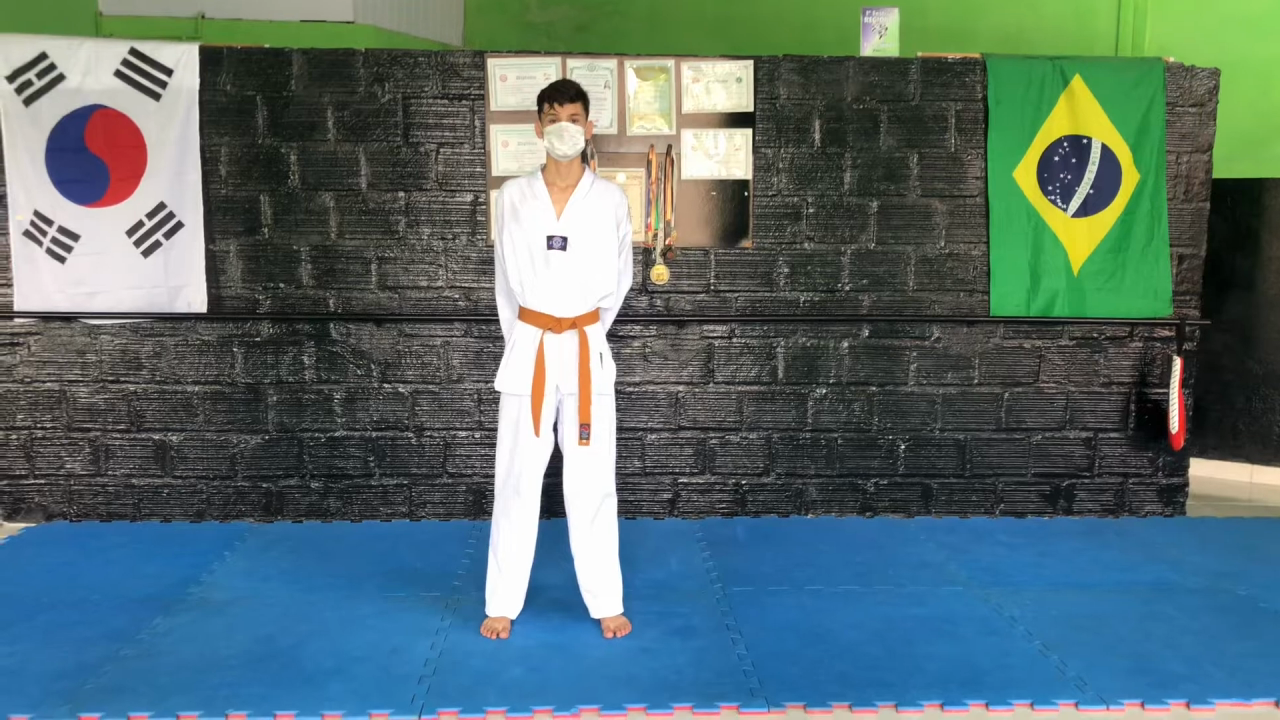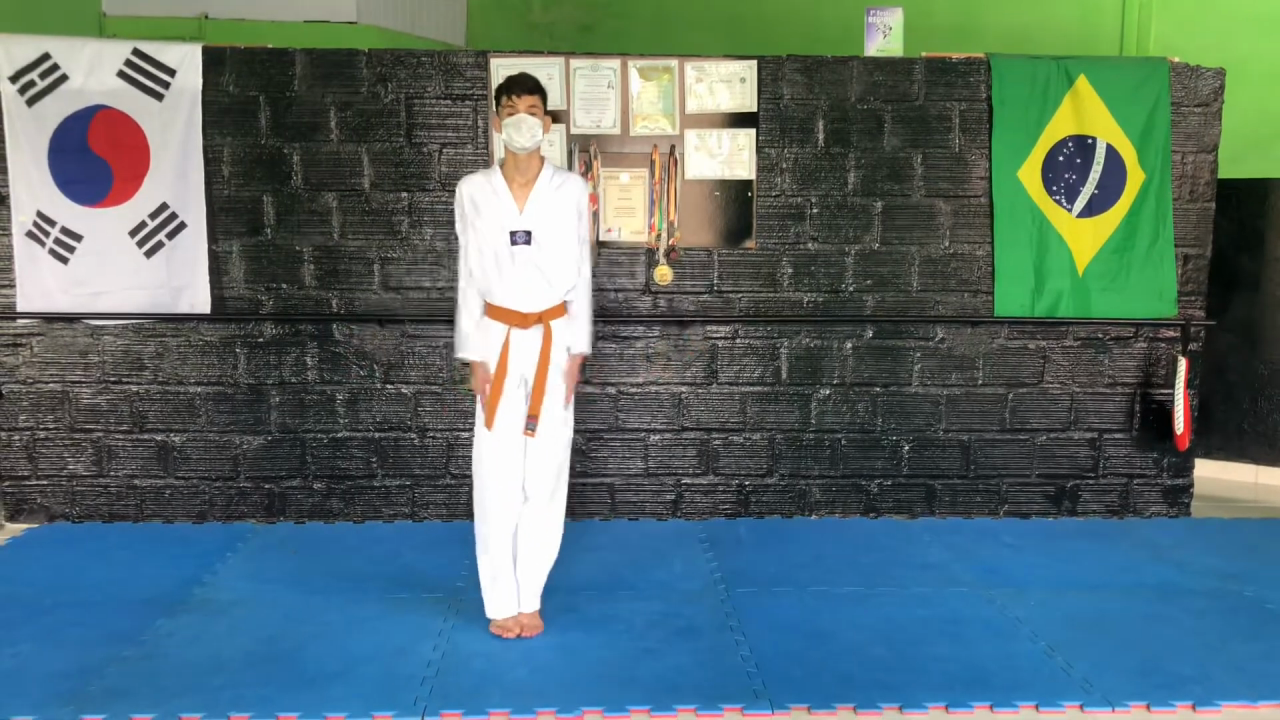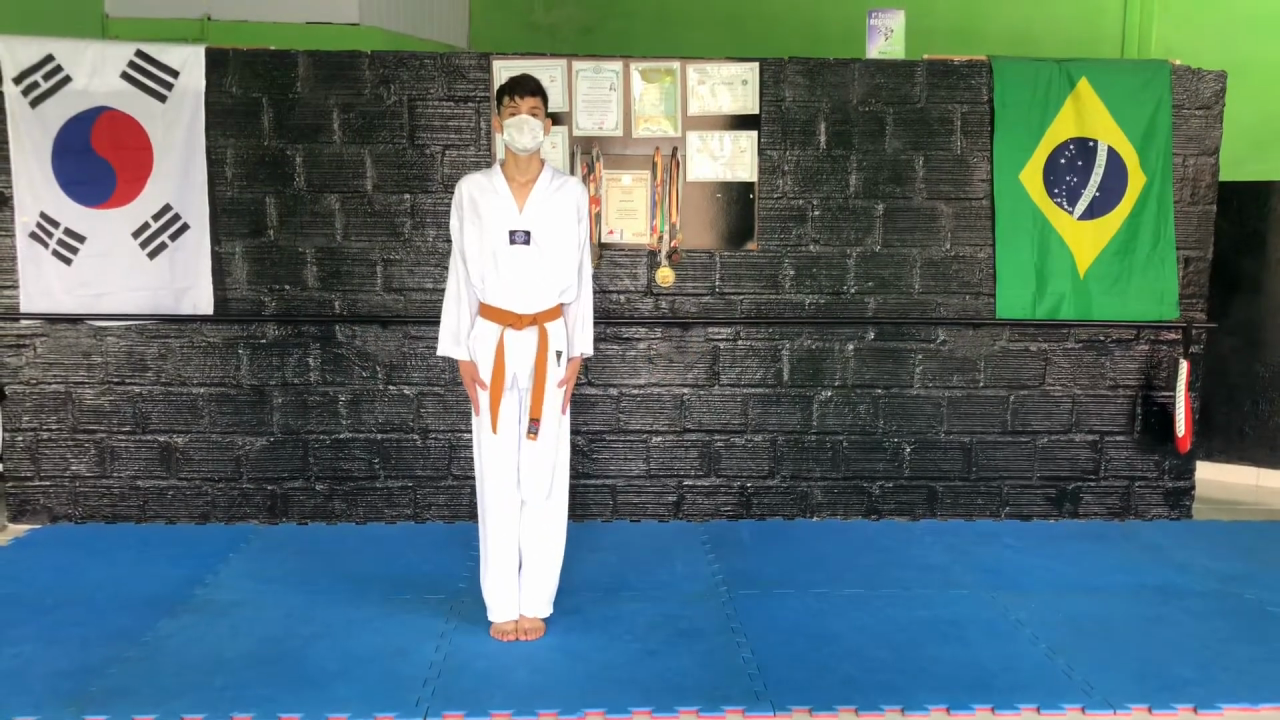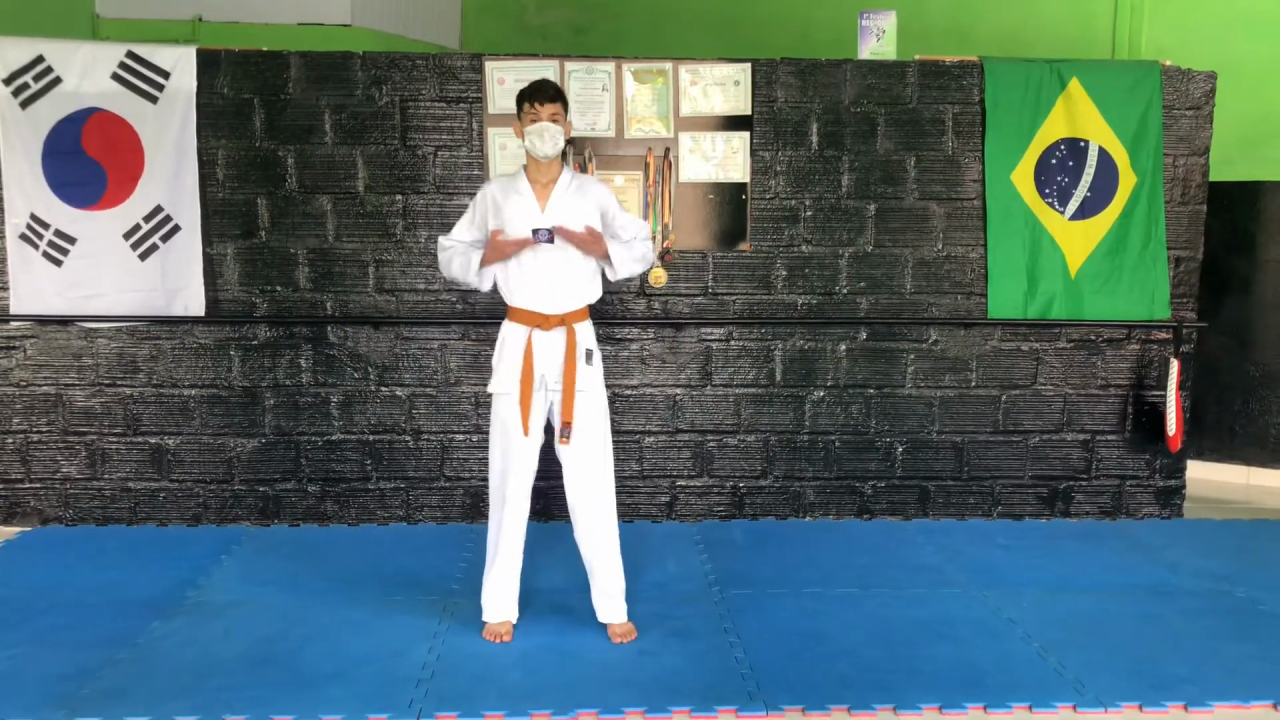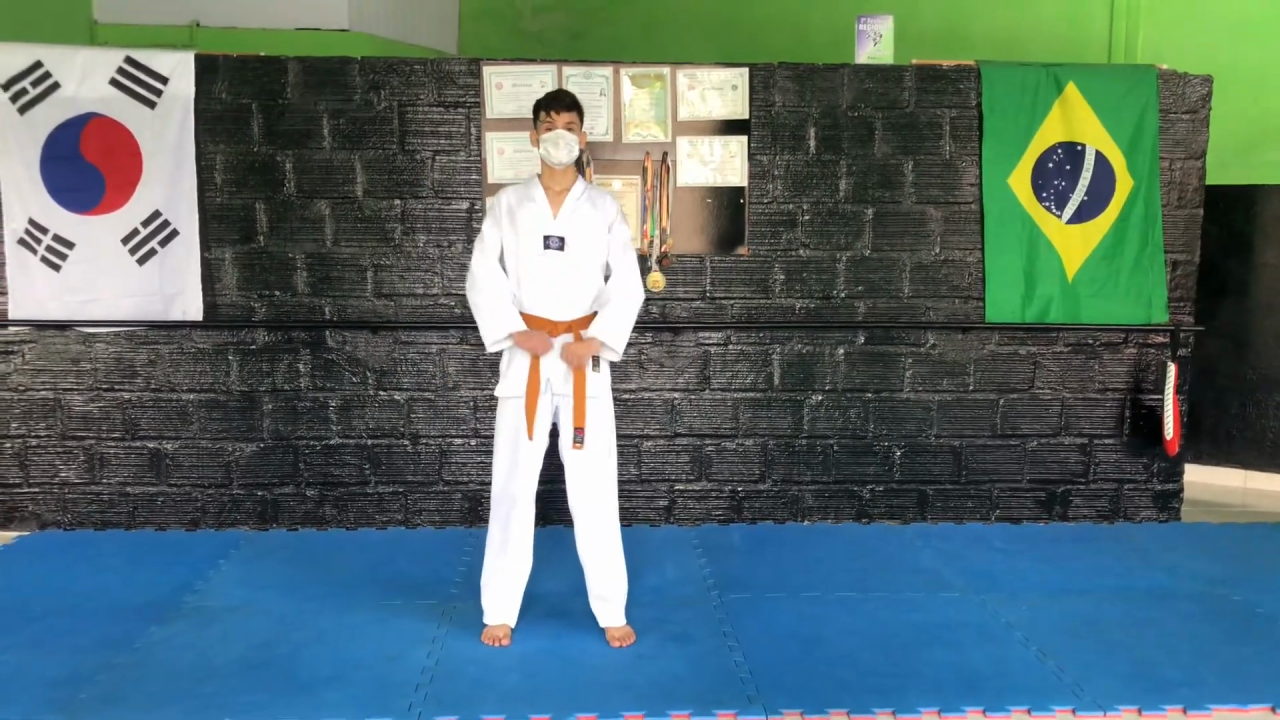
dt=1s
person 1, frame 1
left shoulder: (610, 199)
right shoulder: (513, 197)
left elbow: (619, 279)
right elbow: (505, 281)
left wrist: (583, 333)
right wrist: (525, 340)
left hip: (586, 349)
right hip: (529, 348)
left knee: (591, 481)
right knee: (516, 480)
left ankle: (605, 602)
right ankle: (502, 603)
person 1, frame 2
left shoulder: (570, 190)
right shoulder: (472, 191)
left elbow: (579, 274)
right elbow: (469, 277)
left wrist: (577, 350)
right wrist: (473, 353)
left hip: (552, 341)
right hip: (498, 342)
left knee: (545, 478)
right knee: (495, 479)
left ankle: (527, 599)
right ankle: (501, 602)
person 1, frame 3
left shoulder: (570, 192)
right shoulder: (472, 191)
left elbow: (580, 277)
right elbow: (462, 275)
left wrist: (577, 354)
right wrist: (462, 354)
left hip: (548, 344)
right hip: (491, 342)
left knee: (544, 479)
right knee: (497, 477)
left ankle: (535, 602)
right ankle: (502, 604)
person 1, frame 4
left shoulder: (592, 193)
right shoulder: (494, 194)
left elbow: (643, 247)
right elbow: (448, 254)
left wrist: (604, 250)
right wrist: (485, 256)
left hip: (575, 343)
right hip: (519, 344)
left knee: (591, 479)
right knee: (509, 480)
left ankle: (612, 606)
right ankle: (500, 606)
person 1, frame 5
left shoulder: (603, 206)
right shoulder: (508, 202)
left elbow: (627, 283)
right elbow: (483, 277)
left wrist: (597, 340)
right wrist: (515, 333)
left hip: (585, 352)
right hip: (525, 352)
left knee: (594, 485)
right knee: (513, 483)
left ankle: (611, 610)
right ankle: (500, 610)
